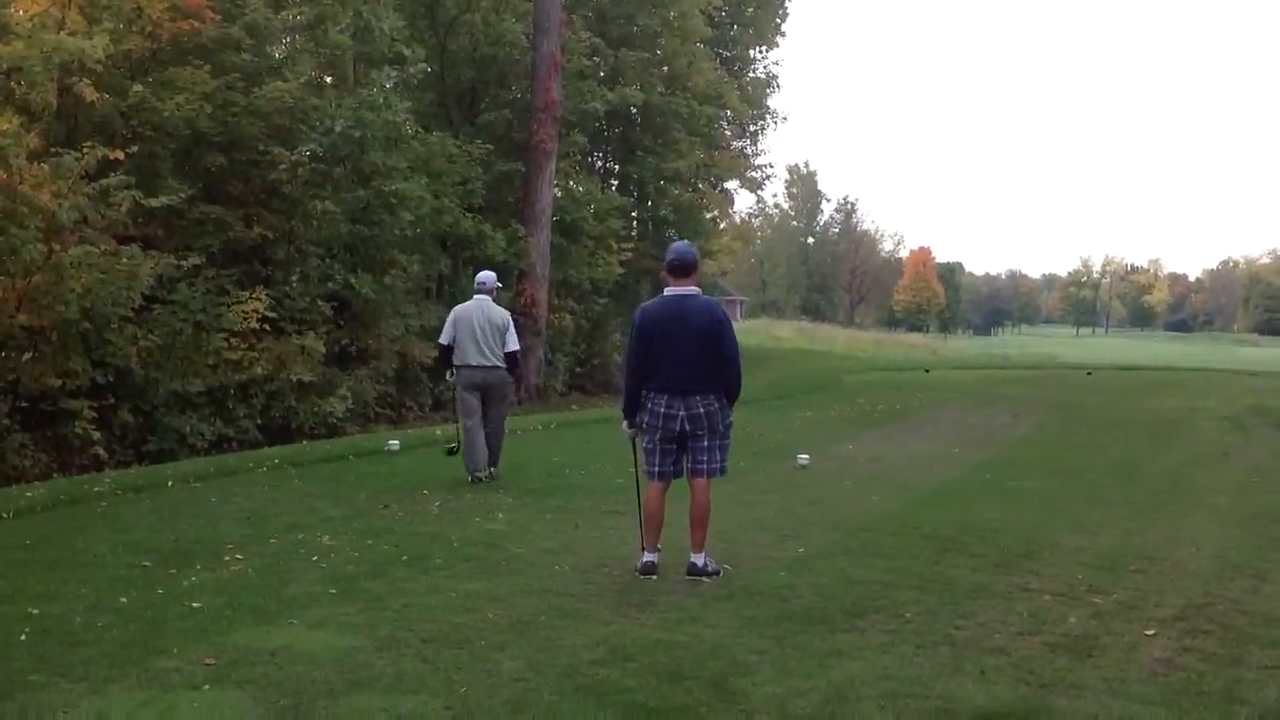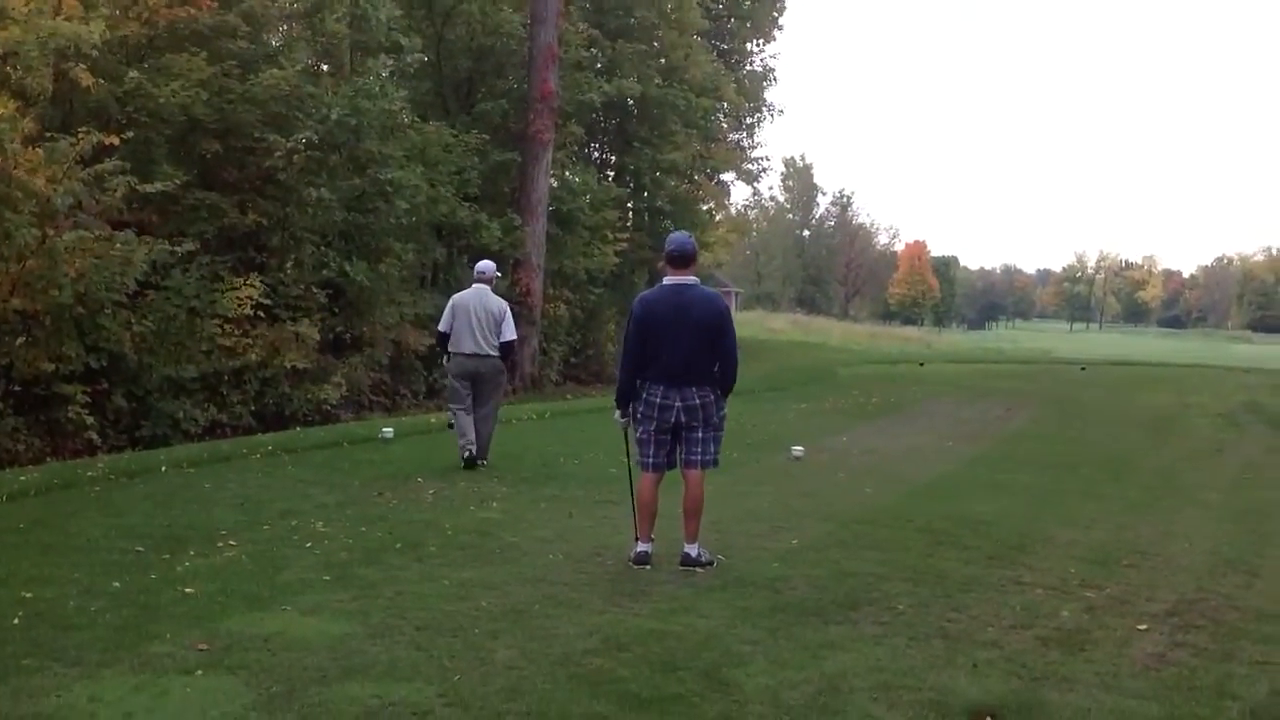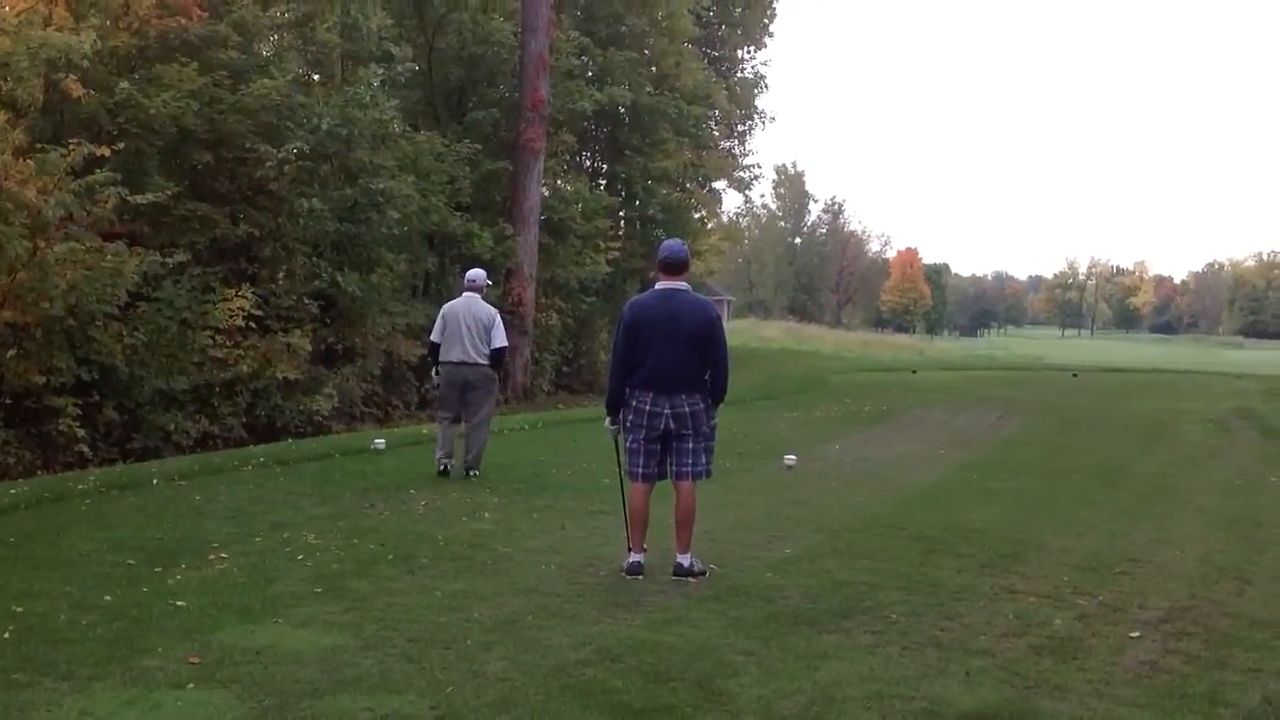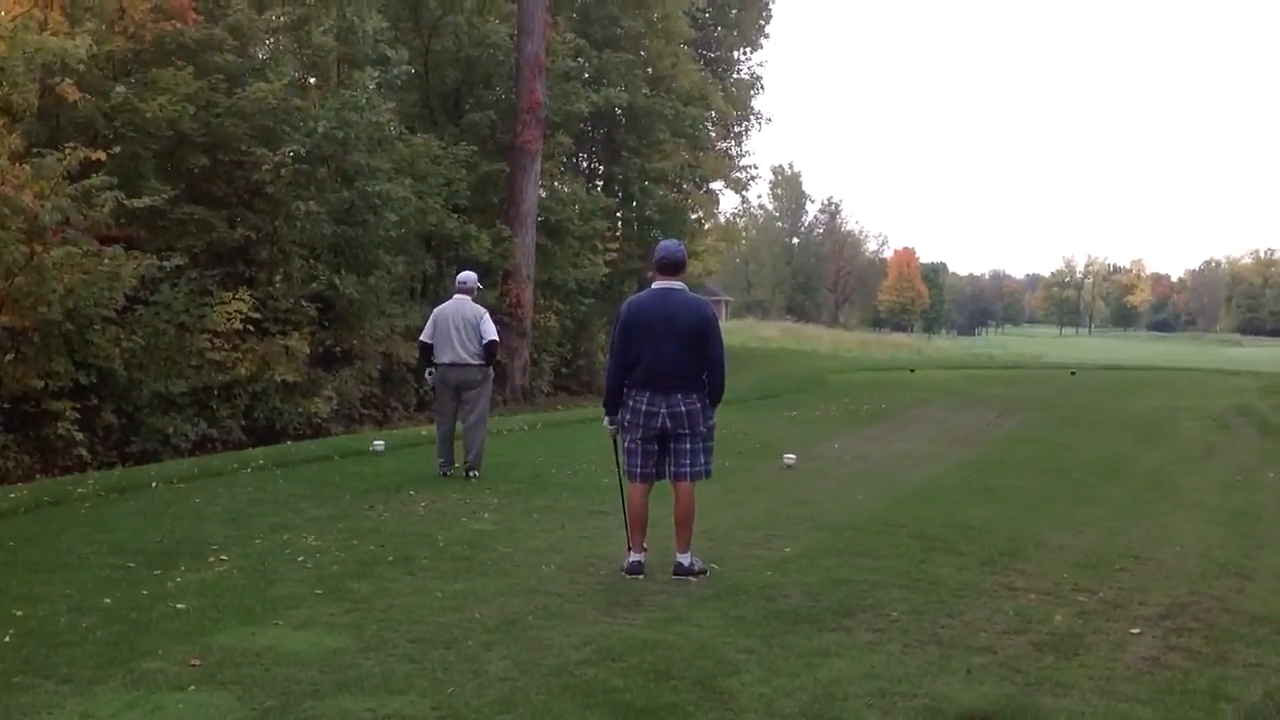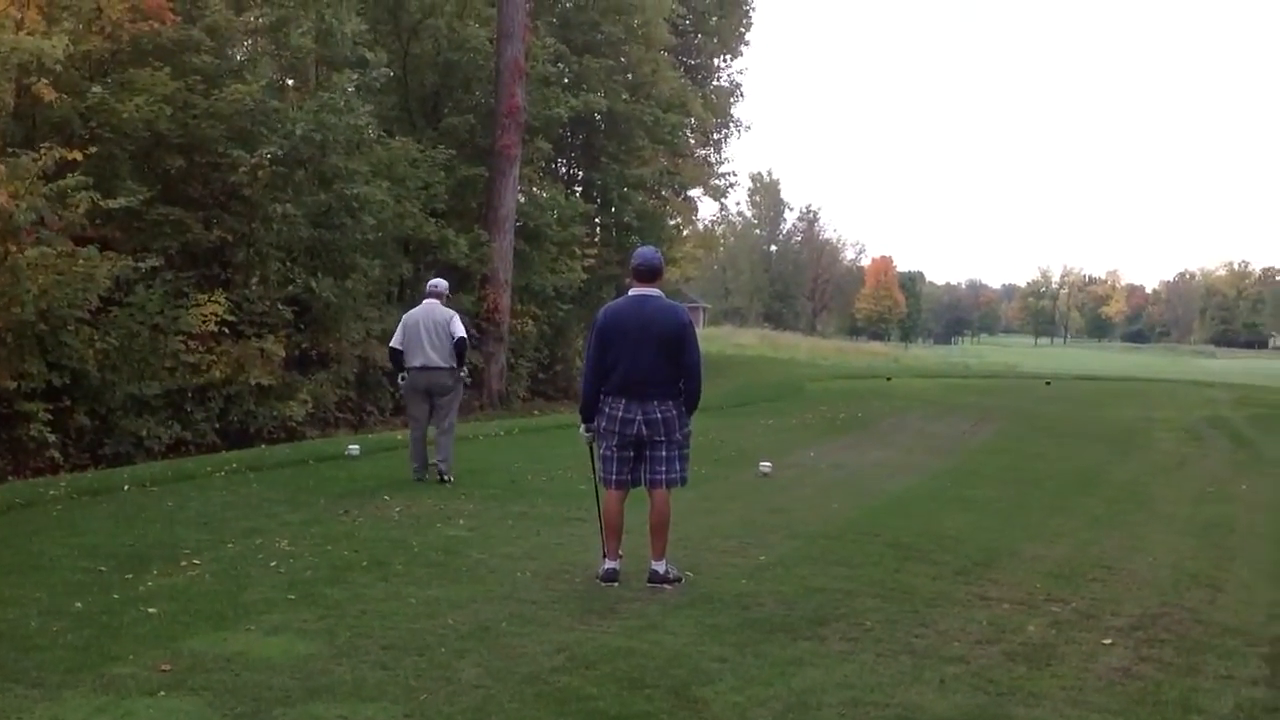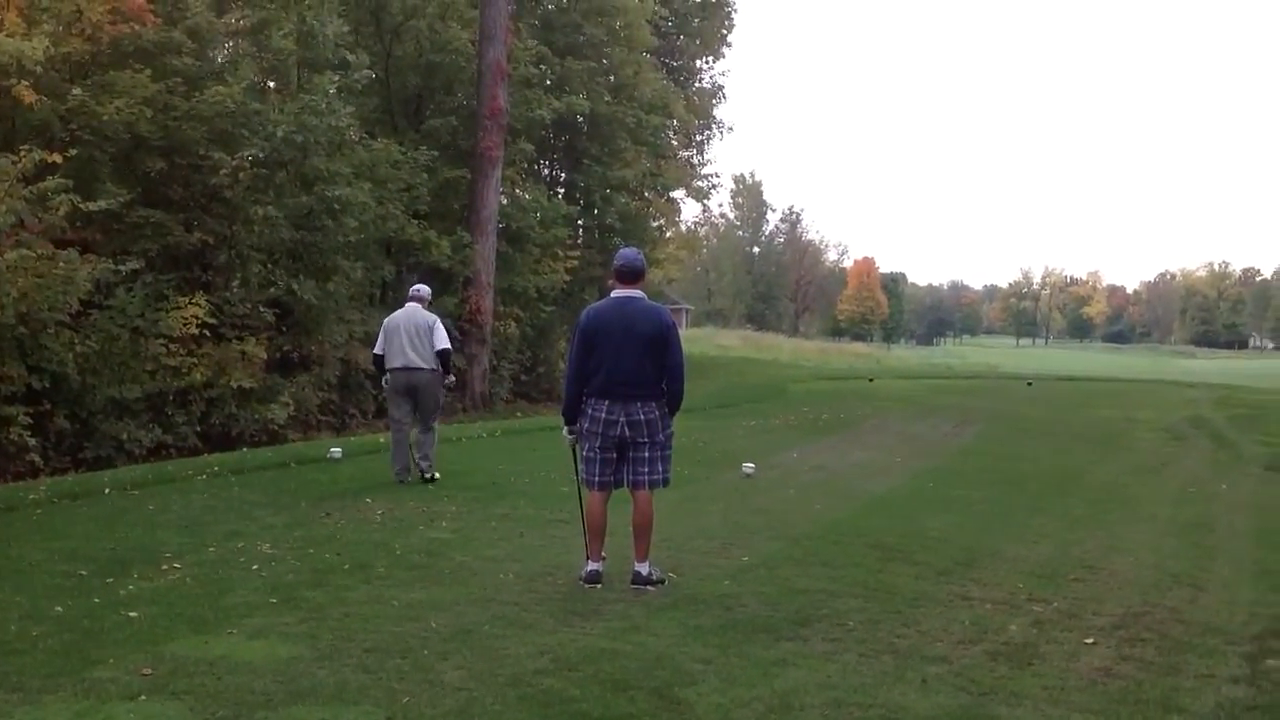
dt=0.3s
person 1, frame 1
left shoulder: (647, 312)
right shoulder: (713, 310)
left elbow: (634, 368)
right elbow: (730, 364)
left wrist: (630, 413)
right wrist: (728, 402)
left hip: (659, 404)
right hip: (704, 404)
left knee: (656, 482)
right knee: (700, 483)
left ankle: (649, 557)
right ankle: (698, 559)
person 1, frame 2
left shoulder: (646, 302)
right shoulder: (714, 302)
left elbow: (631, 358)
right elbow: (729, 357)
left wrist: (623, 402)
right wrist: (721, 394)
left hip: (654, 395)
right hip: (700, 396)
left knee: (649, 472)
right knee: (694, 473)
left ankle: (642, 547)
right ankle: (691, 550)
person 1, frame 3
left shoulder: (636, 307)
right shoulder: (705, 310)
left elbow: (619, 363)
right elbow: (719, 364)
left wrist: (613, 409)
right wrist: (712, 402)
left hip: (643, 403)
right hip: (690, 404)
left knee: (640, 483)
right knee: (685, 483)
left ankle: (635, 558)
right ankle: (683, 560)
person 1, frame 4
left shoulder: (632, 307)
right shoulder: (701, 309)
left elbow: (617, 362)
right elbow: (716, 364)
left wrist: (611, 409)
right wrist: (711, 403)
left hip: (640, 402)
right hip: (688, 403)
left knee: (639, 482)
right knee: (684, 483)
left ankle: (636, 557)
right ankle: (684, 559)
person 1, frame 5
left shoulder: (609, 313)
right shoulder: (678, 315)
left elbow: (593, 369)
right elbow: (692, 370)
left wrist: (587, 416)
right wrist: (687, 410)
left hip: (616, 409)
right hip: (664, 410)
left knee: (614, 489)
right knee: (660, 490)
left ankle: (610, 564)
right ankle: (659, 567)
person 1, frame 6
left shoulder: (592, 315)
right shoulder: (661, 317)
left elbow: (576, 371)
right elbow: (675, 372)
left wrist: (570, 418)
right wrist: (669, 412)
left hip: (600, 410)
right hip: (647, 411)
left knee: (597, 491)
right knee: (643, 491)
left ankle: (593, 566)
right ankle: (642, 568)
person 2, frame 1
left shoulder: (458, 312)
right shoulder: (503, 315)
left elbow: (445, 345)
right elbow: (512, 352)
left wrist: (449, 368)
right wrist: (511, 375)
left hip: (467, 374)
right hip: (497, 375)
left knee: (472, 423)
right knee: (494, 423)
left ankle: (476, 471)
right ankle: (490, 467)
person 2, frame 2
left shoulder: (456, 299)
right shoulder: (501, 305)
left elbow: (442, 332)
right elbow: (508, 341)
left wrist: (448, 353)
right wrist: (502, 361)
left hip: (460, 362)
right hip: (490, 364)
left knee: (460, 407)
right knee: (485, 411)
left ankle: (468, 446)
right ankle: (480, 456)
person 2, frame 3
left shoulder: (448, 308)
right shoulder: (491, 312)
left elbow: (434, 342)
right elbow: (499, 349)
left wrist: (436, 365)
right wrist: (494, 370)
left hip: (450, 370)
right hip: (481, 372)
left knee: (448, 417)
right knee: (477, 420)
left ankle: (444, 460)
right ankle: (472, 467)
person 2, frame 4
left shoulder: (439, 311)
right shoulder: (480, 312)
left elbow: (425, 343)
right elbow: (492, 343)
left wrist: (428, 367)
right wrist: (488, 365)
left hip: (445, 372)
right hip: (474, 372)
left knee: (445, 421)
right knee: (474, 421)
left ankle: (445, 466)
right ankle: (472, 467)
person 2, frame 5
left shoulder: (409, 316)
right shoulder: (449, 315)
left elbow: (394, 349)
right elbow: (461, 340)
left wrist: (401, 371)
right wrist: (460, 365)
left hip: (416, 376)
right hip: (445, 376)
left knee: (417, 425)
right knee: (445, 426)
left ankle: (419, 472)
right ankle: (443, 471)
person 2, frame 6
left shoulder: (390, 320)
right shoulder: (431, 319)
left elbow: (378, 354)
right elbow: (443, 351)
left wrist: (384, 374)
right wrist: (447, 373)
left hip: (397, 376)
right hip: (426, 376)
left knee: (400, 426)
right knee: (427, 424)
left ankle: (401, 473)
right ankle: (426, 469)
